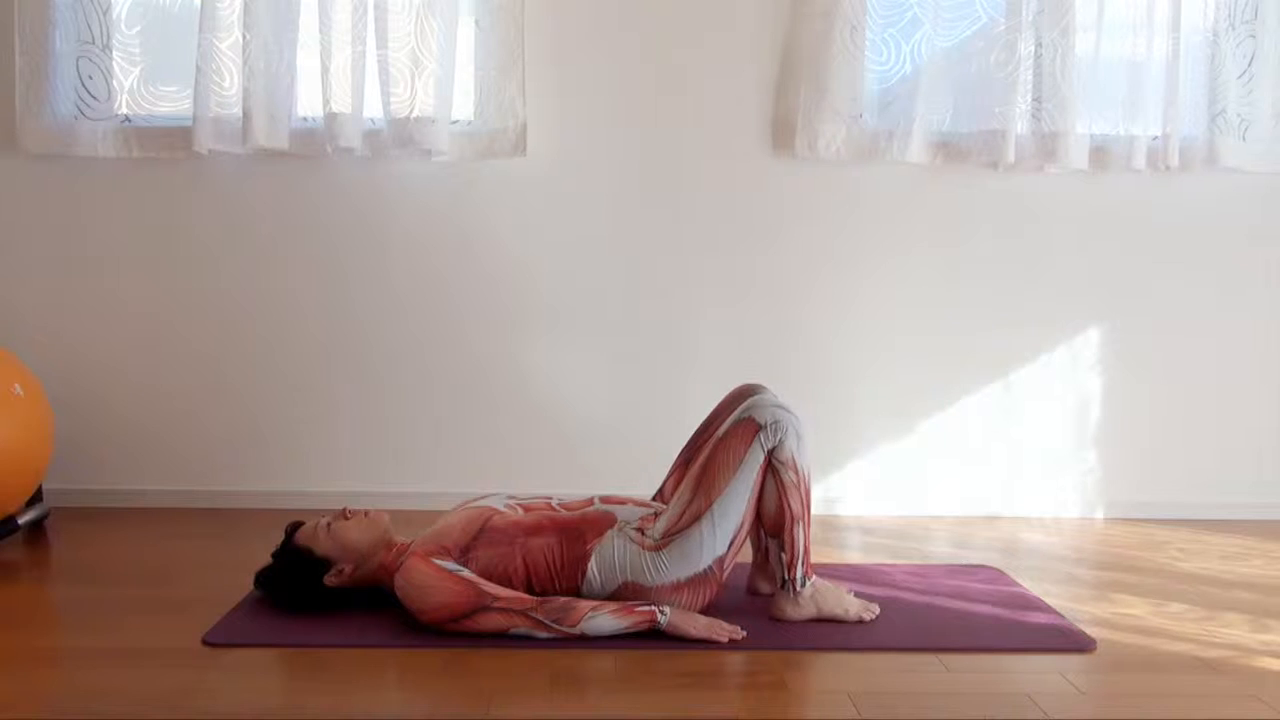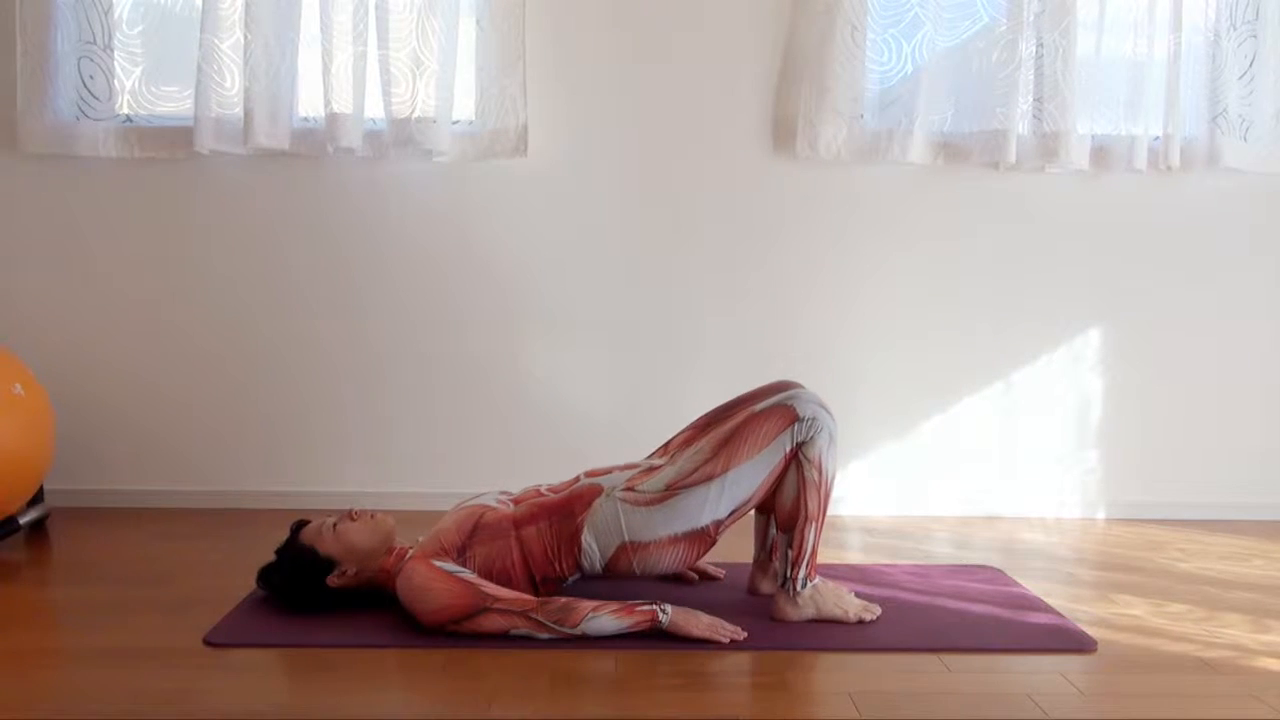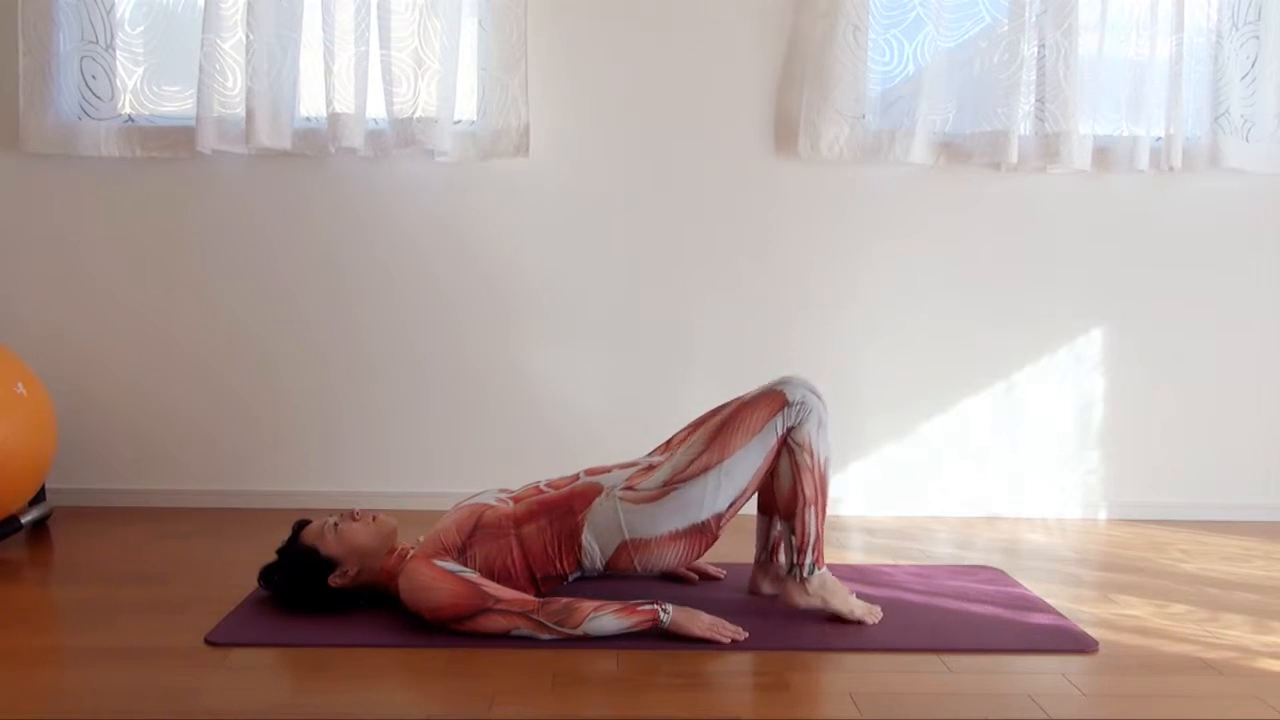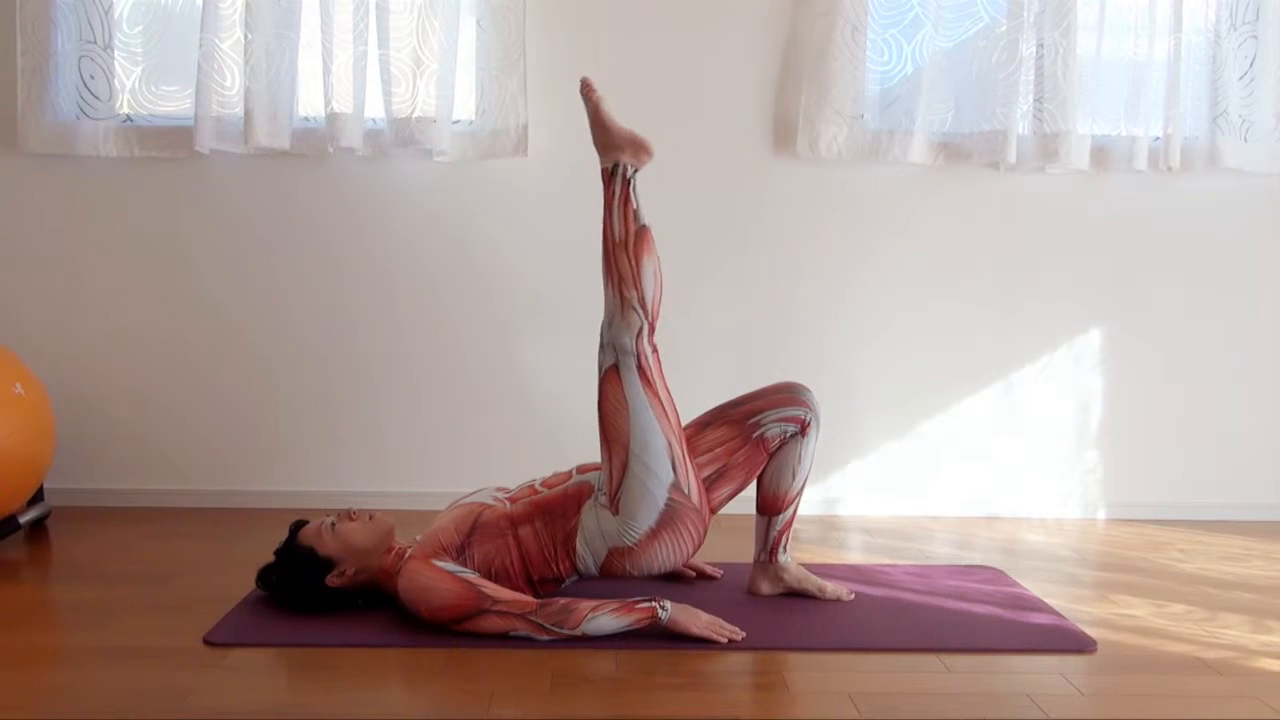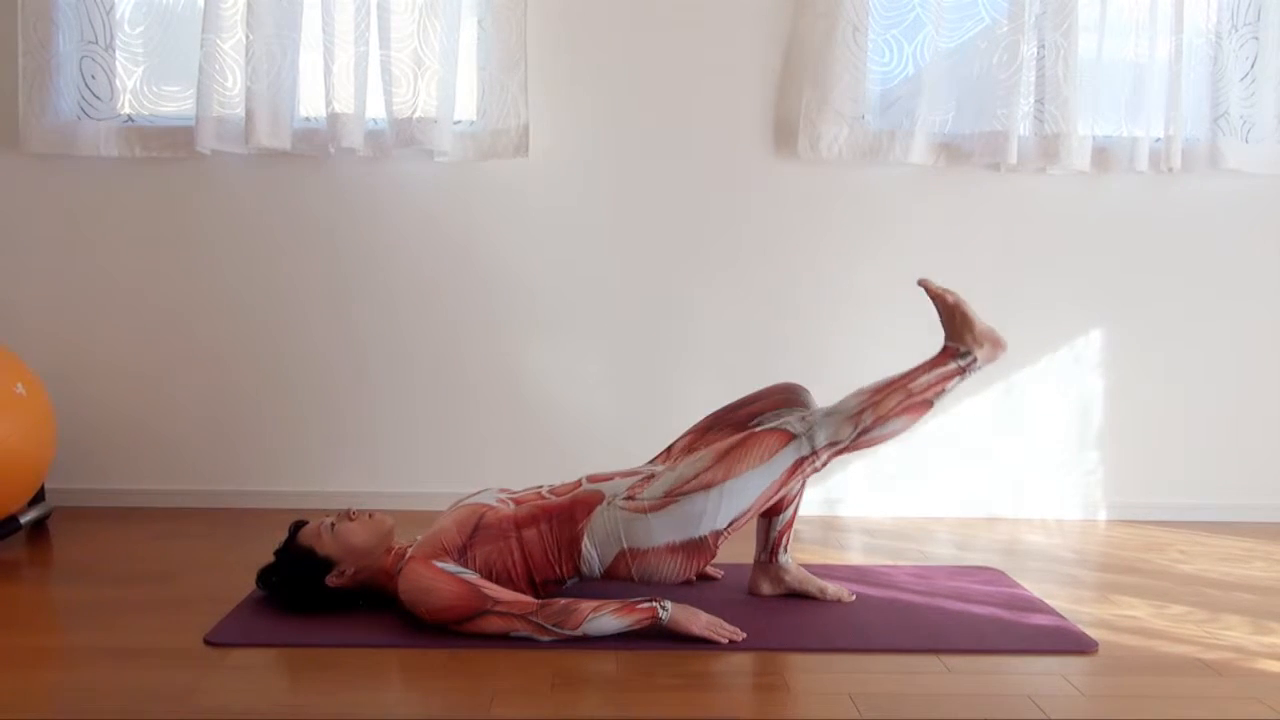
dt=1s
person 1, frame 1
left shoulder: (426, 554)
right shoulder: (419, 585)
right elbow: (541, 617)
left wrist: (650, 514)
right wrist: (665, 615)
left hip: (638, 529)
right hip: (657, 568)
left knee: (751, 400)
right knee: (769, 417)
left ankle: (770, 570)
right ankle: (796, 592)
person 1, frame 2
left shoulder: (423, 559)
right shoulder: (419, 588)
right elbow: (541, 618)
right wrist: (666, 616)
left hip: (625, 496)
right hip: (633, 527)
left knee: (786, 400)
right knee: (805, 415)
left ankle: (771, 570)
right ankle: (799, 594)
person 1, frame 3
left shoulder: (428, 555)
right shoulder: (420, 585)
right elbow: (542, 618)
right wrist: (668, 615)
left hip: (626, 496)
right hip: (631, 527)
left knee: (787, 404)
right knee: (796, 401)
left ankle: (772, 568)
right ankle: (807, 579)
person 1, frame 4
left shoulder: (423, 558)
right shoulder: (418, 586)
right elbow: (538, 618)
right wrist: (664, 612)
left hip: (648, 513)
right hip: (630, 533)
right knee: (623, 342)
left ankle: (773, 567)
person 1, frame 5
left shoulder: (429, 554)
right shoulder: (418, 587)
right elbow: (542, 619)
left wrist: (684, 552)
right wrist: (666, 612)
left hip: (628, 500)
right hip: (625, 536)
left knee: (786, 400)
right knee: (806, 433)
left ankle: (775, 567)
right ankle: (963, 354)
